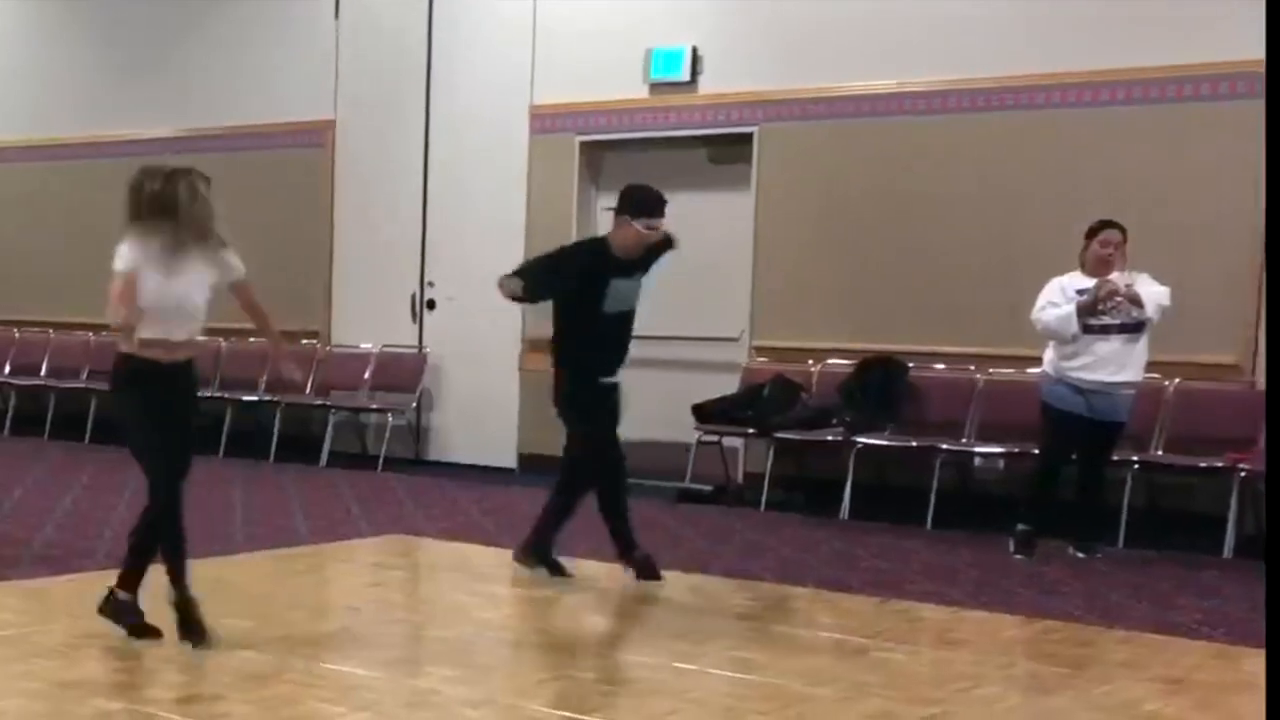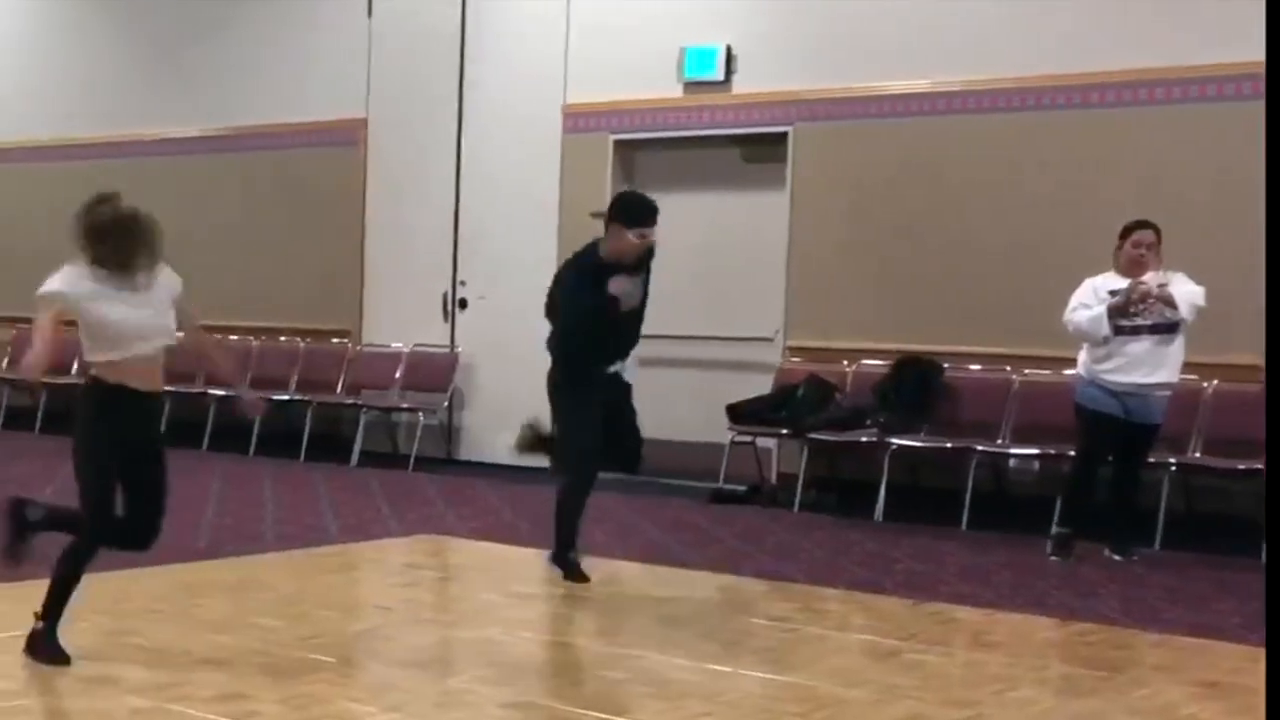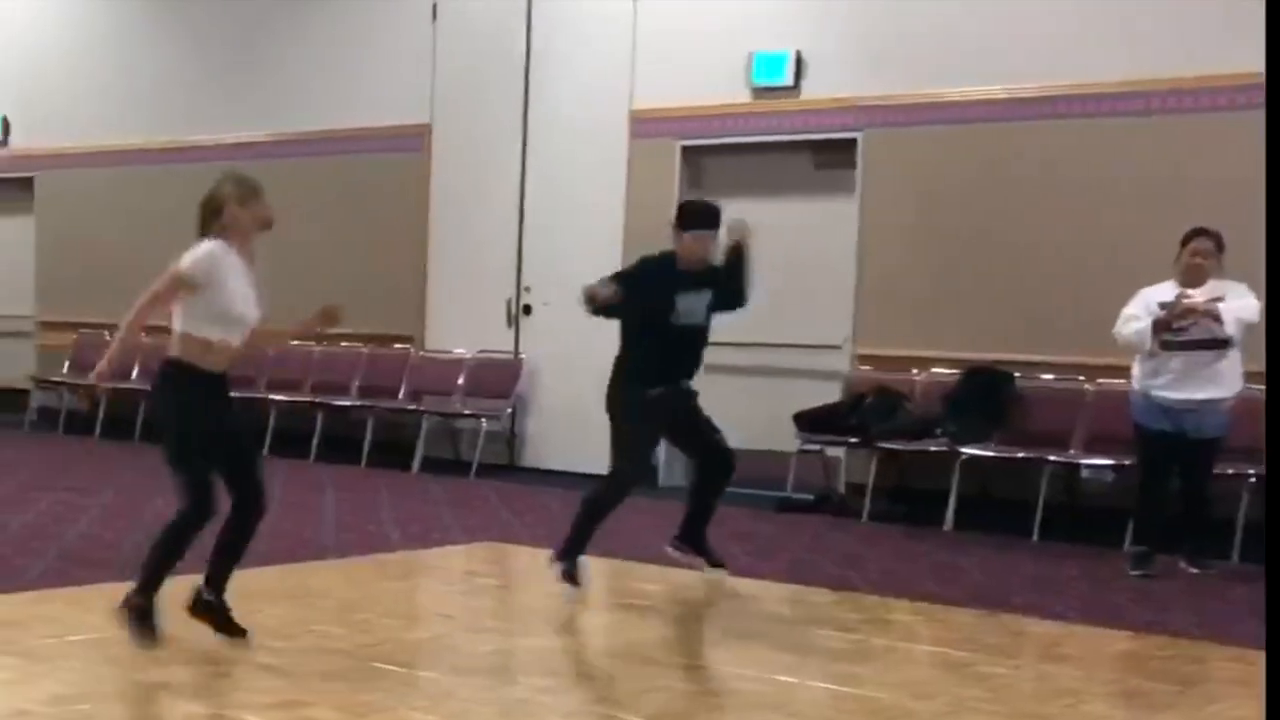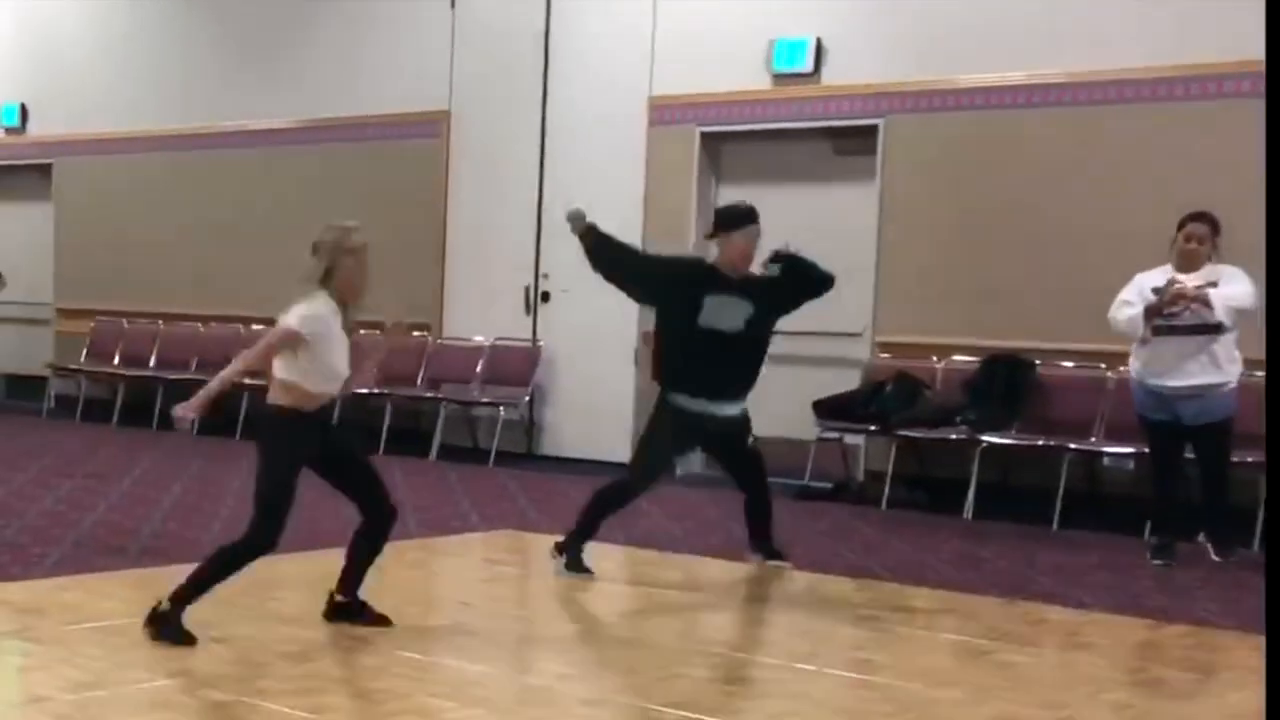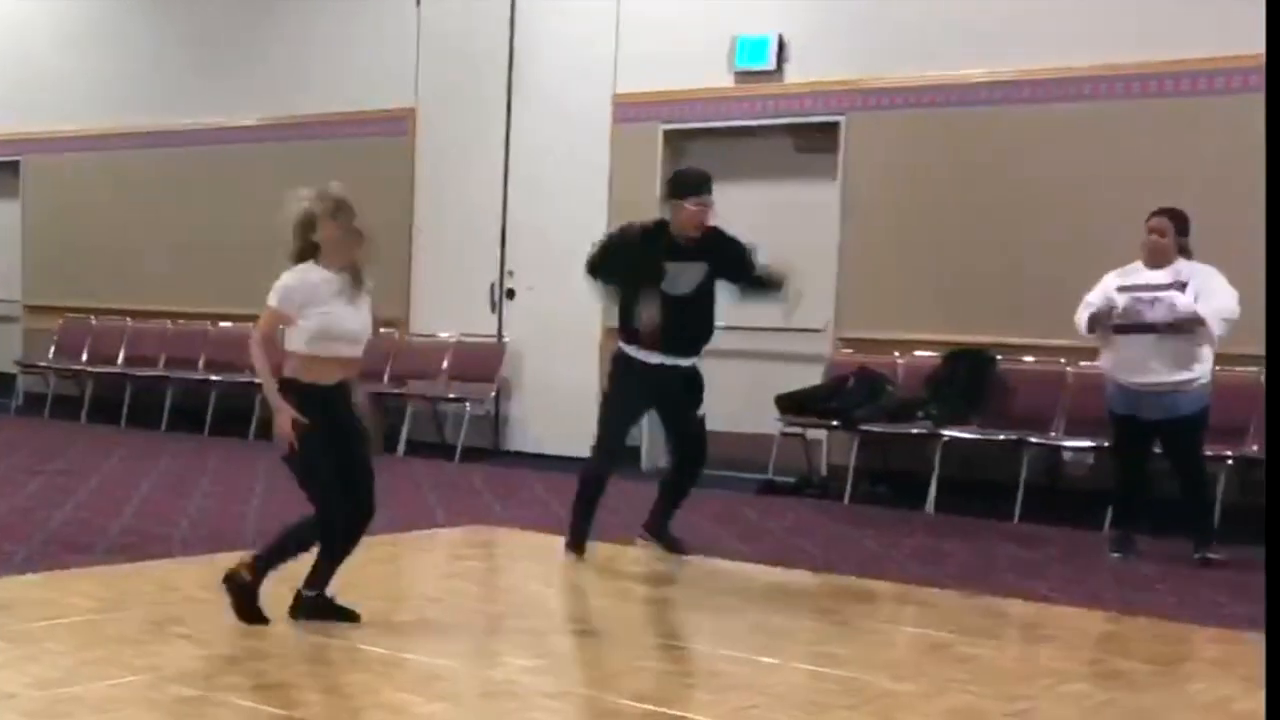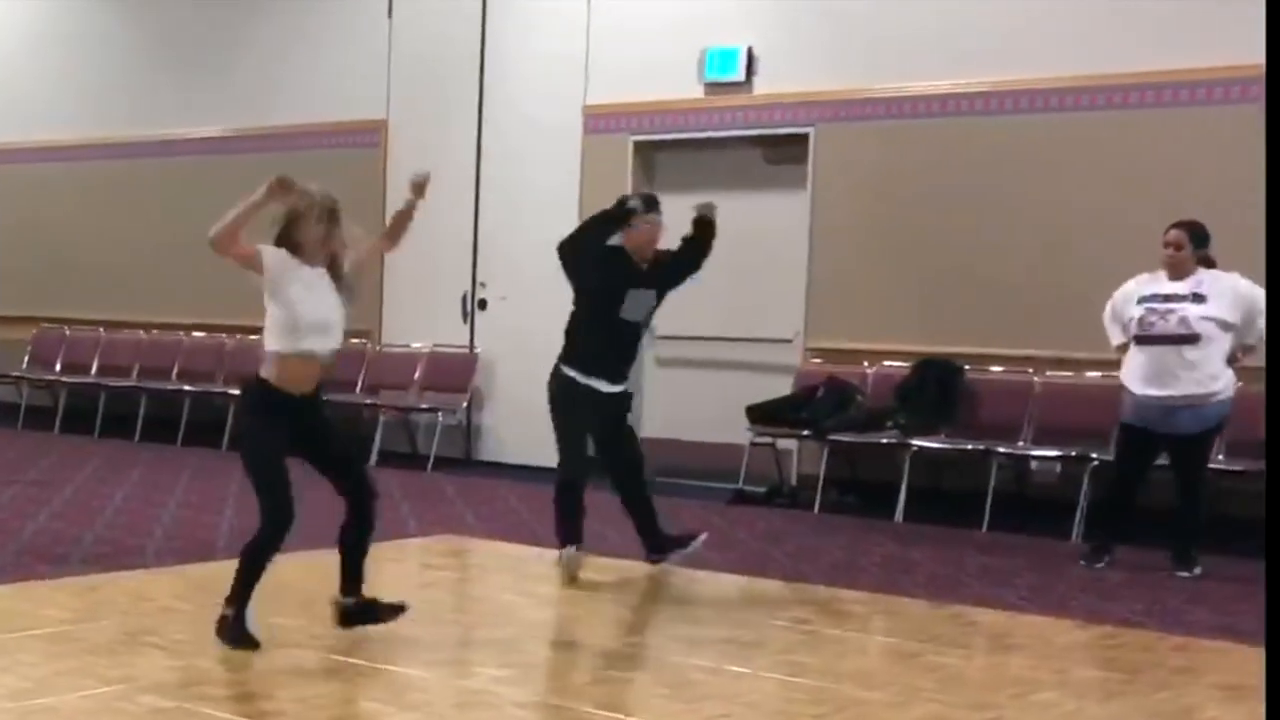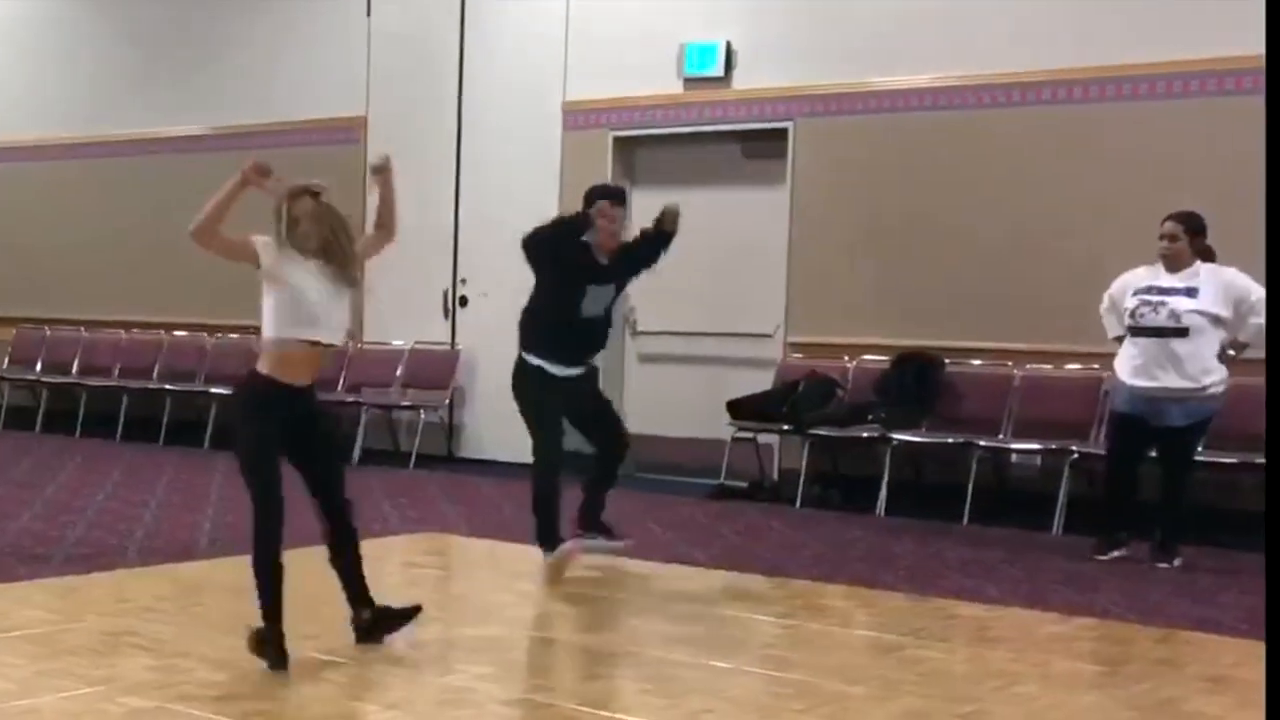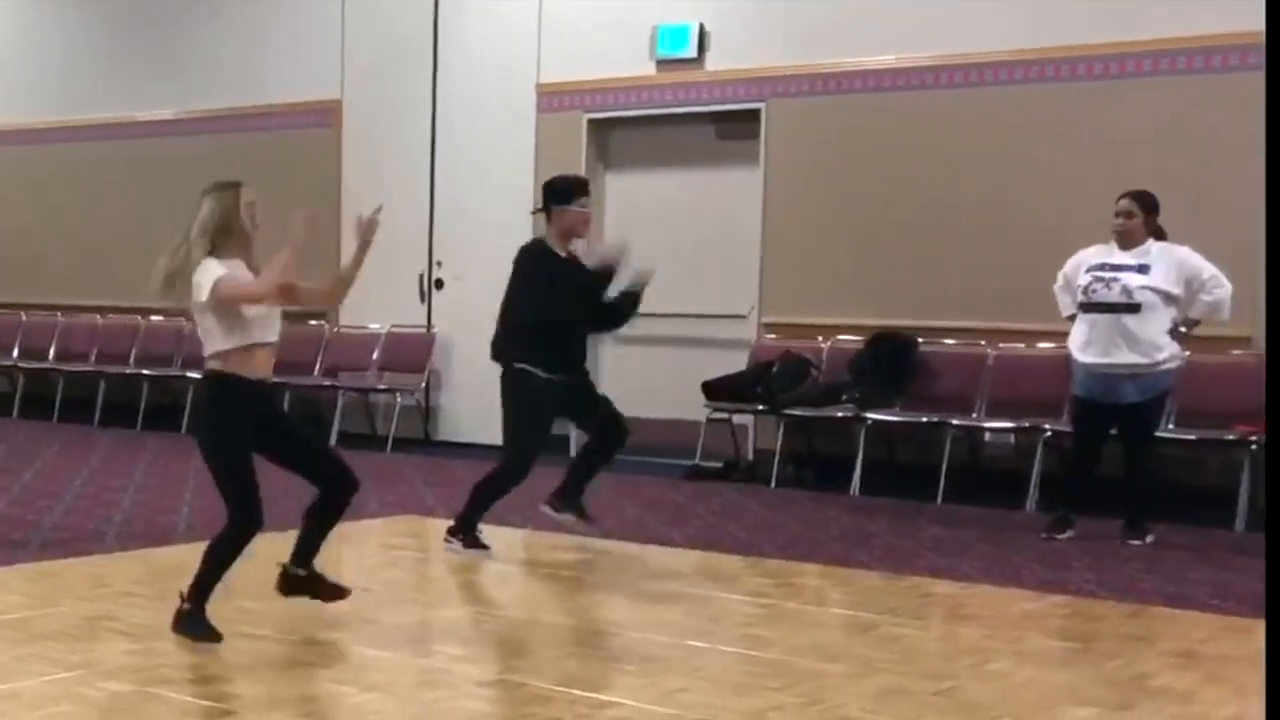
dt=0.5s
person 1, frame 1
left shoulder: (215, 256)
right shoulder: (137, 248)
left elbow: (252, 306)
right elbow: (118, 311)
left wrist: (282, 356)
right wrist: (124, 321)
left hip: (179, 378)
right hip: (135, 379)
left knee: (168, 490)
right knee: (165, 486)
left ankle: (123, 595)
right ankle: (181, 594)
person 1, frame 2
left shoulder: (161, 278)
right shoulder: (73, 282)
left elbow: (194, 335)
right elbow: (44, 336)
left wrist: (236, 383)
left hip: (146, 413)
right hip: (104, 409)
left knee: (140, 532)
right knee: (96, 524)
right ankle: (43, 629)
person 1, frame 3
left shoulder: (243, 263)
right shoulder: (209, 255)
right elbow: (149, 303)
left wrist: (307, 328)
right wrist: (113, 356)
left hip: (214, 391)
right hip: (182, 387)
left knee: (252, 498)
right knee: (201, 504)
left ankle: (211, 595)
right ankle: (141, 599)
person 1, frame 4
left shoulder: (336, 313)
right shoulder: (316, 312)
right elbow: (252, 359)
left wrist: (366, 369)
right wrist: (199, 402)
left hip: (318, 427)
right hip: (286, 428)
left knee: (381, 511)
right knee: (262, 537)
left ankle: (344, 600)
right ankle: (168, 611)
person 1, frame 5
left shoulder: (355, 278)
right shoulder: (298, 282)
right elbow: (258, 345)
left wrist: (360, 402)
right wrist: (278, 407)
left hip: (339, 401)
right hip: (301, 402)
left knee: (359, 506)
right knee: (331, 510)
left ankle: (311, 594)
right ankle: (247, 575)
person 1, frame 6
left shoulder: (339, 266)
right shoulder: (279, 263)
left elbow: (388, 240)
right elbow: (219, 241)
left wrist: (412, 201)
right wrist: (266, 197)
left hip: (308, 408)
right hip: (267, 406)
left knee: (363, 498)
right knee: (278, 521)
left ankle: (351, 598)
right ankle: (233, 614)
person 1, frame 7
left shoulder: (342, 261)
right shoulder: (273, 255)
left elbow: (384, 234)
right elbow: (201, 233)
left wrist: (386, 187)
right wrist: (242, 182)
left hip: (304, 401)
right hip: (262, 398)
left knee: (336, 509)
right knee: (269, 513)
left ankle: (365, 614)
right ankle: (269, 628)
person 1, frame 8
left shoulder: (259, 274)
right shoulder: (210, 272)
left elbow: (326, 299)
right elbow: (264, 295)
left wrist: (362, 249)
right wrist: (295, 244)
left hip: (262, 402)
right hip: (225, 401)
left knee: (341, 483)
right knee: (246, 517)
left ankle: (298, 568)
right ankle: (191, 608)
person 2, frame 1
left shoulder: (637, 257)
right shoulder: (583, 258)
right elbow: (541, 274)
left wrist: (663, 243)
right wrist: (515, 283)
left hip: (603, 380)
right hip: (578, 384)
left knee: (583, 470)
right knee: (607, 465)
left ankle: (537, 548)
right ankle: (629, 551)
person 2, frame 2
left shoulder: (639, 259)
right shoulder: (579, 271)
right elbow: (560, 314)
right wrist: (606, 294)
left hip: (611, 376)
right hip: (575, 380)
left knee: (626, 456)
right knee: (582, 470)
left ankle: (550, 443)
right ankle: (565, 553)
person 2, frame 3
left shoulder: (710, 277)
right shoulder: (651, 273)
left elbow: (732, 297)
right elbow: (609, 300)
left wrist: (737, 249)
right wrist: (601, 295)
left hip: (675, 393)
right hip: (636, 394)
left knee: (719, 462)
right knee: (625, 478)
left ankle: (690, 540)
right ankle: (568, 553)
person 2, frame 4
left shoulder: (766, 292)
right shoulder: (684, 279)
left elbow: (820, 282)
right elbow: (625, 263)
left wrist: (784, 259)
right wrist: (587, 231)
left hip: (728, 416)
right hip: (679, 410)
left knee: (754, 480)
right knee: (637, 480)
left ankle: (762, 544)
right ankle: (571, 545)
person 2, frame 5
left shoulder: (715, 245)
right shoulder: (641, 241)
left elbow: (745, 272)
right elbow: (602, 267)
left wrist: (770, 281)
right wrist: (641, 298)
left hip: (683, 371)
right hip: (638, 366)
left knee: (692, 455)
right knee: (609, 450)
left ankle: (657, 526)
right ankle: (578, 533)
person 2, frame 6
left shoulder: (655, 268)
right shoulder: (602, 263)
left elbow: (686, 261)
right elbow: (571, 250)
left wrist: (704, 228)
right wrist: (620, 213)
left hip: (610, 390)
right hip: (575, 387)
left knee: (626, 468)
right knee: (573, 465)
left ankle: (657, 543)
right ankle: (569, 544)
person 2, frame 7
left shoulder: (619, 260)
right shoulder: (566, 256)
left elbow: (649, 248)
right elbow: (535, 243)
left wrist: (665, 226)
right wrist: (585, 218)
left hip: (578, 375)
right hip: (539, 375)
left knee: (614, 444)
right knee: (550, 452)
left ankle: (590, 522)
right ankle: (552, 541)
person 2, frame 8
left shoulder: (571, 263)
right shoulder: (534, 259)
left elbow: (596, 317)
right elbow: (546, 312)
left wrist: (630, 296)
right wrist: (598, 273)
left hip: (566, 375)
right hip: (529, 377)
left knee: (611, 429)
right knee: (518, 462)
left ankle: (564, 499)
right ankle: (462, 528)
person 3, frame 1
left shoulder: (1137, 282)
right shoulder: (1063, 284)
left elbow: (1160, 299)
right elbow: (1044, 321)
left wrist: (1128, 294)
right wrist: (1086, 304)
left hip: (1115, 394)
right hip: (1067, 389)
left knee: (1094, 468)
right knee: (1051, 461)
left ankle: (1084, 537)
right ankle: (1027, 528)
person 3, frame 2
left shoulder: (1172, 281)
right shoulder: (1096, 285)
left elbow: (1194, 298)
right elbow: (1076, 323)
left wrist: (1159, 295)
right wrist: (1117, 305)
left hip: (1150, 396)
right hip: (1100, 390)
left knee: (1129, 470)
right knee: (1087, 461)
left ankle: (1118, 538)
right ankle: (1064, 531)
person 3, frame 3
left shoulder: (1232, 292)
right shoulder: (1152, 295)
left elbow: (1248, 312)
right elbow: (1126, 334)
left wrist: (1206, 309)
right wrist: (1165, 320)
left hip: (1208, 409)
right hip: (1157, 405)
left knee: (1196, 483)
right knee: (1153, 480)
left ankle: (1192, 550)
right ankle: (1143, 549)
person 3, frame 4
left shoulder: (1228, 276)
right shoulder: (1147, 280)
left elbow: (1240, 299)
right elbow: (1120, 318)
left wrist: (1195, 295)
right wrist: (1158, 306)
left hip: (1212, 394)
right hip: (1157, 393)
left knee: (1215, 469)
right knee: (1165, 470)
left ankle: (1217, 536)
right ankle: (1163, 539)
person 3, frame 5
left shoulder: (1200, 275)
right shoulder: (1118, 278)
left elbow: (1225, 307)
right elbow: (1084, 315)
left wrist: (1187, 320)
right wrist: (1098, 318)
left hip: (1183, 391)
right hip: (1127, 390)
left knee: (1190, 467)
right knee: (1130, 466)
left ankle: (1204, 540)
right ankle: (1123, 532)
person 3, frame 6
left shoulder: (1226, 287)
right shoulder: (1140, 287)
left elbow: (1260, 312)
right elbow: (1113, 314)
left wrist: (1239, 351)
right wrist: (1125, 349)
left hip: (1199, 406)
right hip: (1142, 402)
left knee: (1190, 483)
right knee: (1125, 475)
left ankle: (1185, 553)
right ankle: (1101, 543)
person 3, frame 7
left shoulder: (1223, 281)
right shoulder: (1137, 279)
left elbow: (1260, 310)
right elbow: (1109, 306)
left wrist: (1229, 351)
left hip: (1189, 398)
right hip: (1133, 392)
left knee: (1176, 474)
right knee: (1119, 464)
left ankle: (1168, 544)
right ankle: (1113, 535)
person 3, frame 8
left shoulder: (1174, 258)
right shoulder: (1089, 257)
left elbow: (1216, 289)
right elbow: (1064, 286)
left wrist: (1182, 329)
right wrist: (1078, 323)
left hip: (1144, 374)
right hip: (1090, 371)
left knee: (1137, 451)
right knee: (1083, 447)
left ankle: (1136, 522)
right ankle: (1066, 515)
